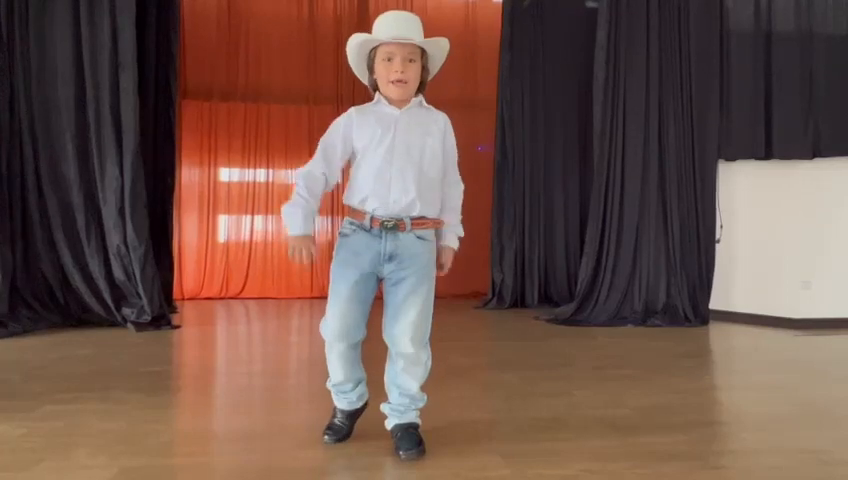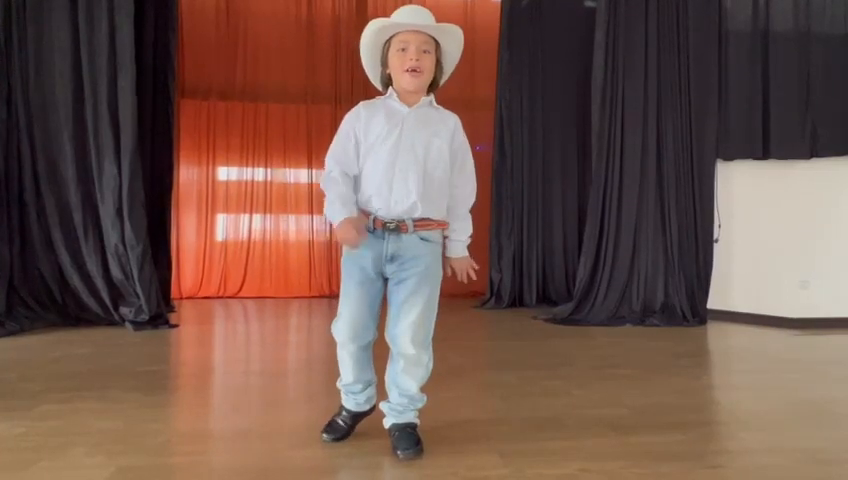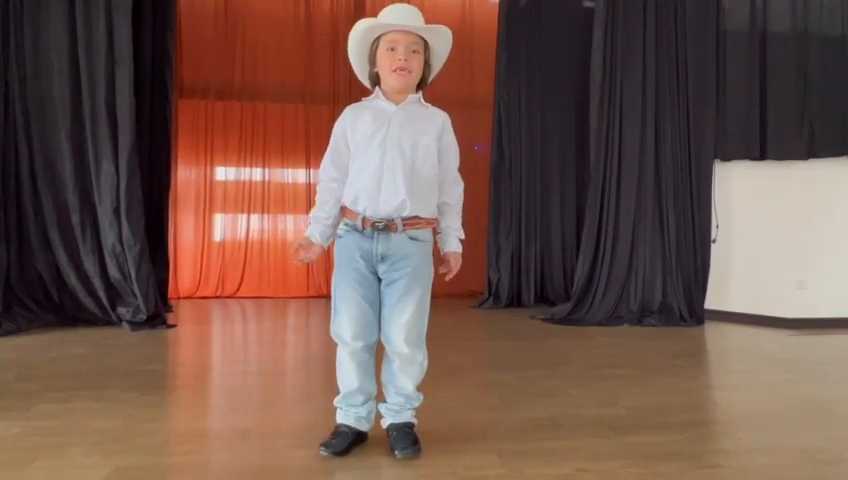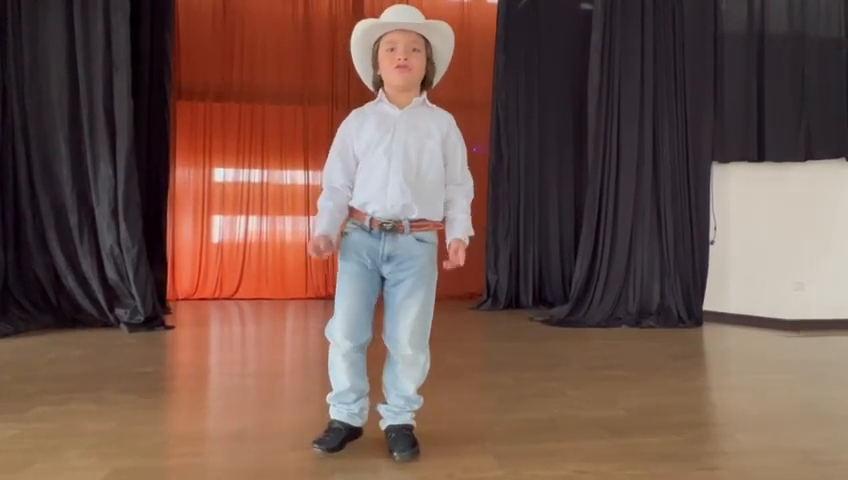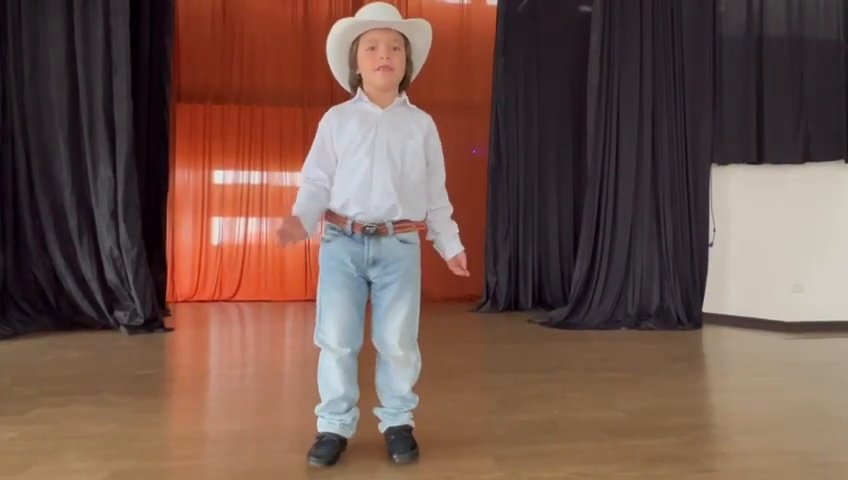
dt=0.7s
person 1, frame 1
left shoulder: (438, 123)
right shoulder: (355, 121)
left elbow: (451, 189)
right elbow: (319, 170)
left wrist: (449, 241)
right wrist: (299, 223)
left hip: (415, 242)
right hip: (359, 236)
left knee: (410, 338)
right knee: (340, 329)
left ankle: (404, 418)
right ankle: (349, 403)
person 1, frame 2
left shoulder: (448, 124)
right shoulder: (363, 115)
left elbow: (461, 191)
right elbow: (338, 171)
left wrist: (457, 247)
right wrist: (342, 216)
left hip: (421, 244)
right hip: (365, 238)
left knee: (411, 340)
right knee: (351, 331)
left ankle: (402, 418)
right ankle: (356, 401)
person 1, frame 3
left shoulder: (437, 122)
right shoulder: (353, 117)
left elbow: (450, 187)
right elbow: (332, 181)
left wrist: (450, 242)
right wrist: (317, 234)
left hip: (411, 242)
right hip: (355, 238)
left knee: (405, 339)
right knee: (352, 335)
left ankle: (400, 420)
right ankle: (353, 420)
person 1, frame 4
left shoulder: (441, 123)
right shoulder: (358, 122)
left elbow: (458, 186)
right elbow: (337, 185)
left wrist: (459, 234)
right wrist: (325, 232)
left hip: (416, 244)
right hip: (360, 239)
left knee: (408, 341)
right knee: (346, 333)
left ankle: (399, 421)
right ankle: (347, 417)
person 1, frame 5
left shoulder: (421, 124)
right shoulder: (337, 120)
left elbow: (435, 193)
right elbow: (317, 183)
left wrist: (451, 245)
right wrist: (301, 220)
left hip: (399, 246)
right hip: (342, 242)
left knee: (399, 342)
right knee: (337, 340)
left ankle: (398, 424)
right ankle: (335, 426)
